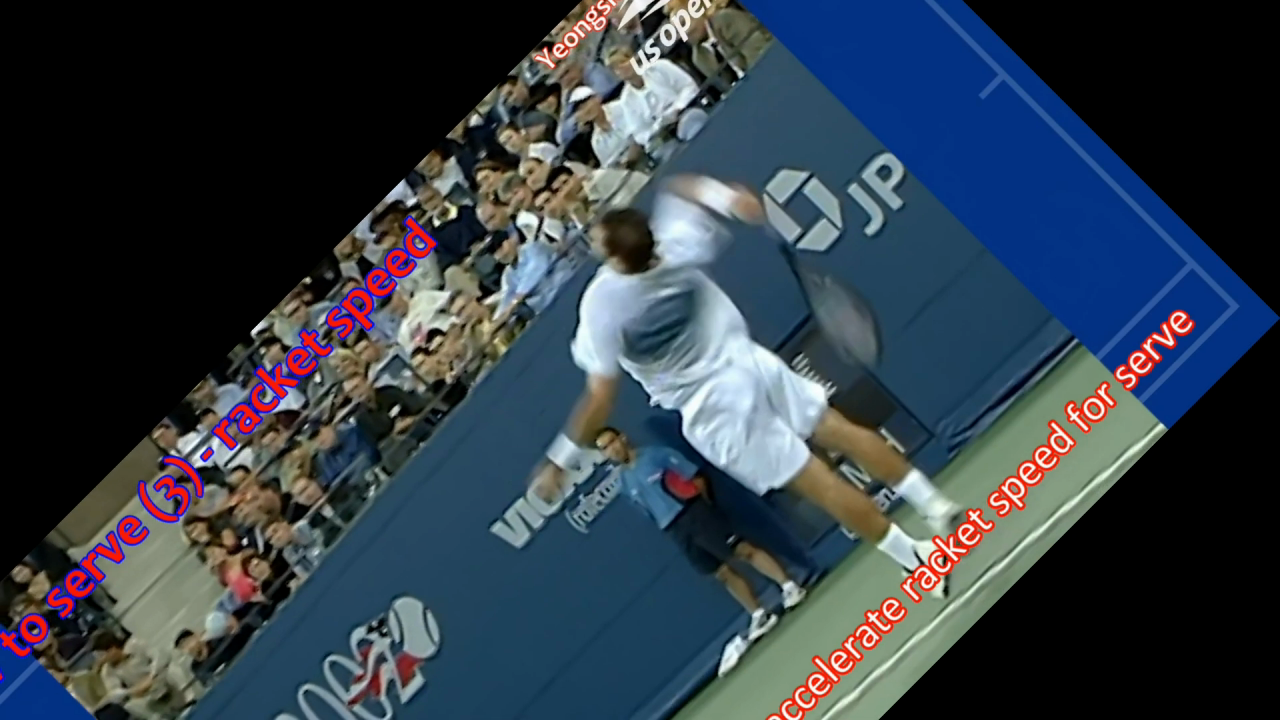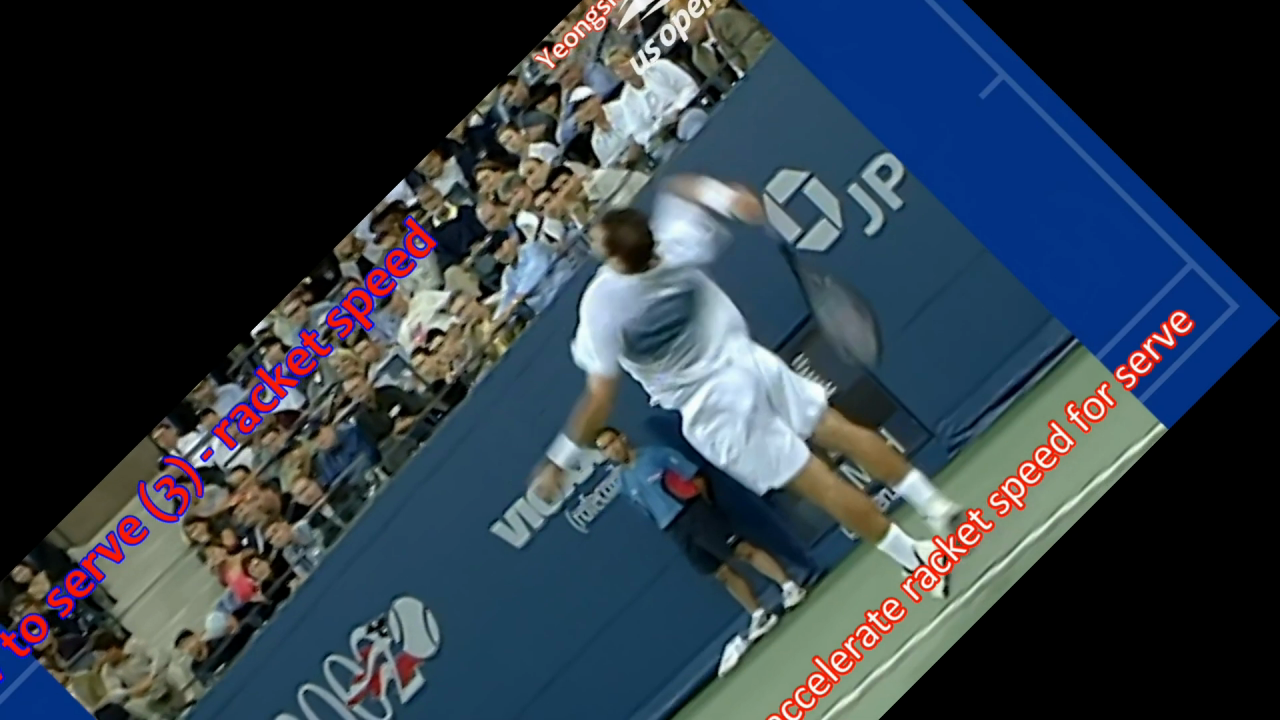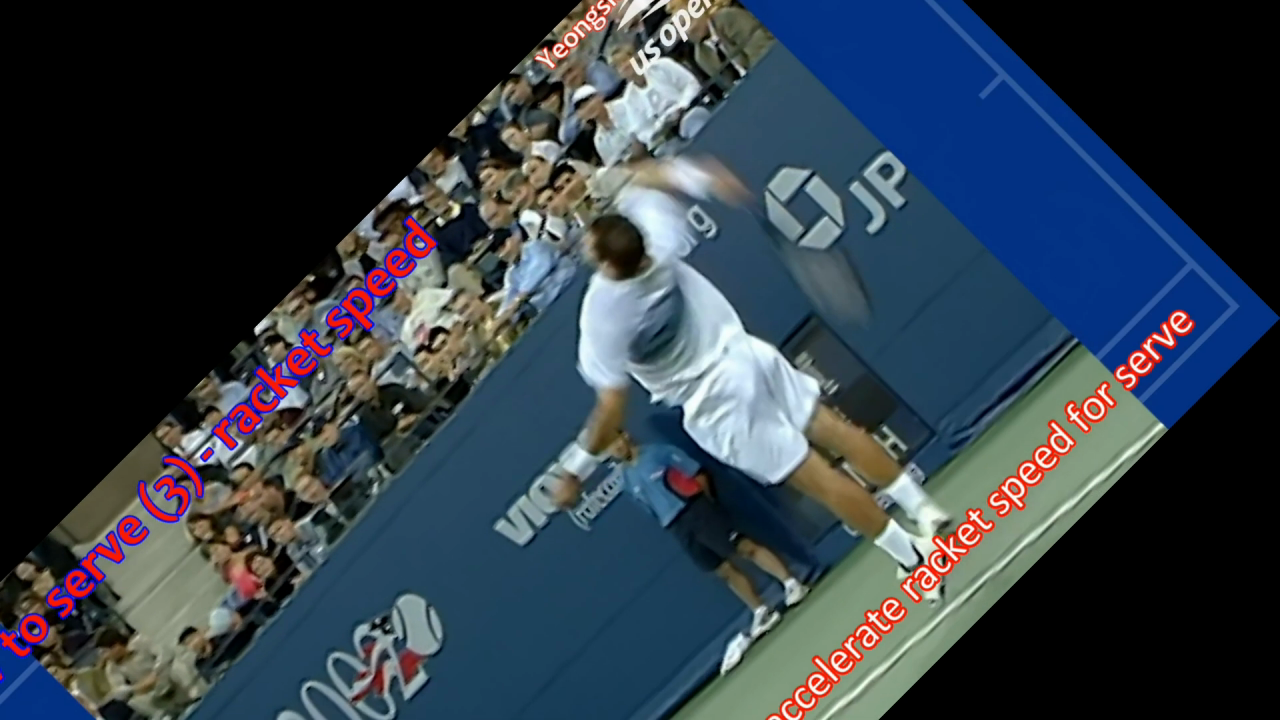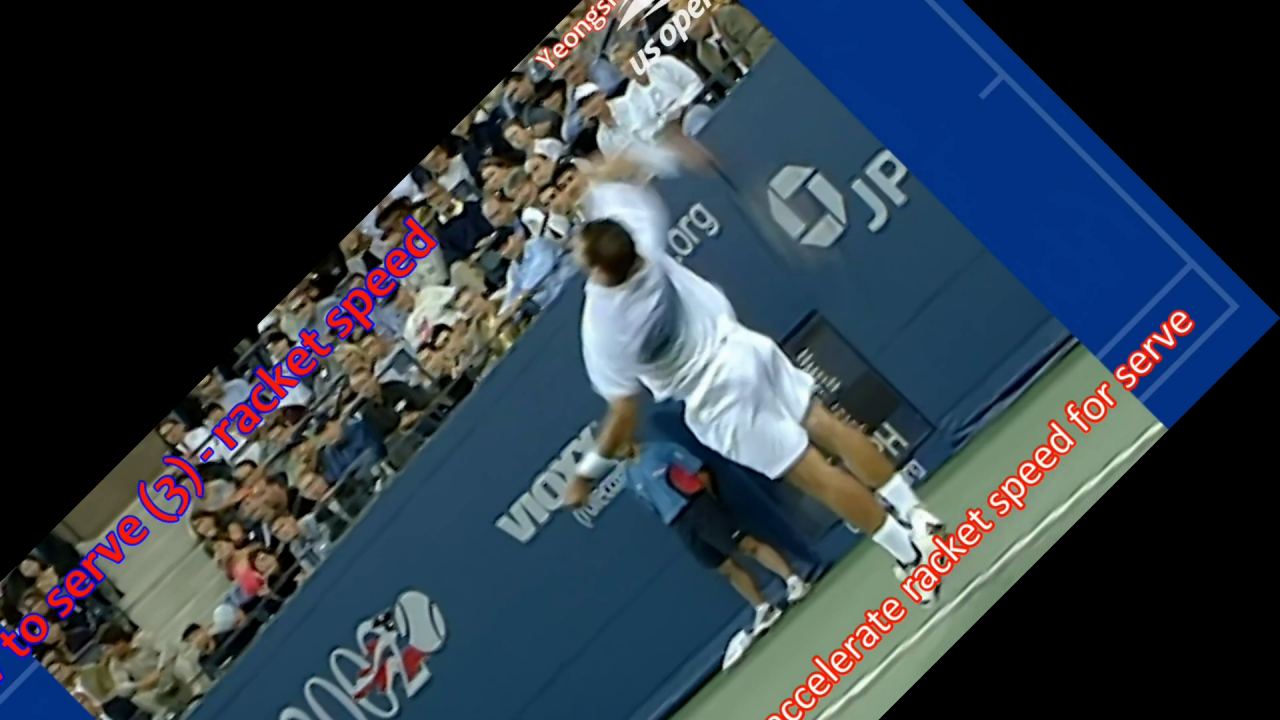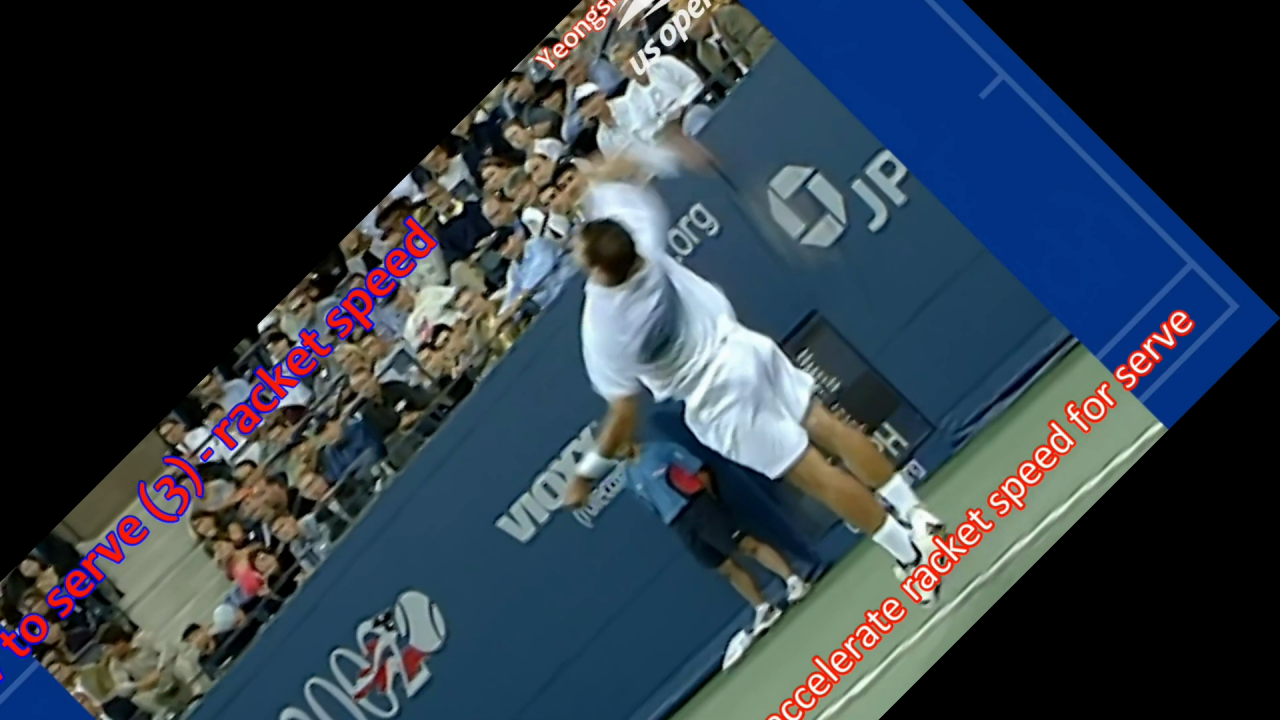
dt=0.1s
person 1, frame 1
left shoulder: (603, 305)
right shoulder: (678, 247)
left elbow: (600, 396)
right elbow: (687, 189)
left wrist: (560, 461)
right wrist: (727, 196)
left hip: (716, 410)
right hip: (752, 366)
left knee: (818, 482)
right knee: (841, 431)
left ankle: (918, 559)
right ankle: (936, 506)
person 1, frame 2
left shoulder: (603, 305)
right shoulder: (677, 247)
left elbow: (600, 396)
right elbow: (684, 189)
left wrist: (560, 461)
right wrist: (727, 197)
left hip: (716, 410)
right hip: (752, 365)
left knee: (819, 483)
right knee: (841, 432)
left ankle: (918, 559)
right ankle: (935, 506)
person 1, frame 3
left shoulder: (603, 319)
right shoulder: (658, 245)
left elbow: (611, 407)
right elbow: (648, 178)
left wrist: (575, 468)
right wrist: (706, 177)
left hip: (717, 406)
right hip: (746, 357)
left knee: (814, 477)
right knee: (835, 430)
left ankle: (914, 556)
right ankle: (924, 512)
person 1, frame 4
left shoulder: (606, 330)
right shoulder: (641, 244)
left elbow: (624, 415)
right elbow: (603, 186)
left wrist: (588, 471)
left hip: (721, 399)
right hip: (744, 348)
left knee: (813, 473)
right knee: (830, 429)
left ankle: (913, 553)
right ankle: (915, 514)
person 1, frame 5
left shoulder: (609, 335)
right shoulder: (636, 235)
left elbow: (623, 416)
right elbow: (609, 190)
left wrist: (586, 472)
left hip: (725, 400)
right hip: (745, 345)
left knee: (813, 474)
right knee: (829, 431)
left ankle: (913, 552)
right ankle: (914, 514)
person 2, frame 1
left shoulder: (655, 455)
right shoulder: (624, 482)
left elbow: (696, 478)
right elbow: (648, 511)
left wrist: (703, 510)
left hip: (693, 512)
right hip: (676, 531)
left knee: (743, 550)
right knee: (723, 574)
left ankle: (789, 586)
right ankle: (760, 617)
person 2, frame 2
left shoulder: (655, 455)
right shoulder: (624, 481)
left elbow: (696, 478)
right elbow: (648, 511)
left wrist: (703, 507)
left hip: (694, 512)
right hip: (676, 531)
left knee: (743, 550)
right knee: (723, 574)
left ankle: (789, 586)
right ankle: (760, 617)
person 2, frame 3
left shoulder: (657, 452)
right shoulder: (625, 478)
left elbow: (698, 474)
right elbow: (648, 508)
left wrist: (705, 501)
left hip: (693, 507)
right hip: (675, 528)
left knee: (744, 546)
right knee: (725, 570)
left ankle: (791, 584)
right ankle: (763, 614)
person 2, frame 4
left shoulder: (660, 449)
right shoulder: (629, 476)
left elbow: (701, 472)
right elbow: (655, 506)
left wrist: (708, 498)
left hip: (699, 506)
right hip: (682, 525)
left knee: (747, 544)
right knee: (727, 569)
left ankle: (793, 581)
right ankle: (764, 610)
person 2, frame 5
left shoulder: (659, 450)
right shoulder: (629, 476)
left elbow: (701, 473)
right elbow: (653, 505)
left wrist: (706, 501)
left hip: (698, 506)
right hip: (681, 525)
left knee: (747, 544)
right knee: (728, 569)
left ankle: (793, 580)
right ankle: (764, 610)
